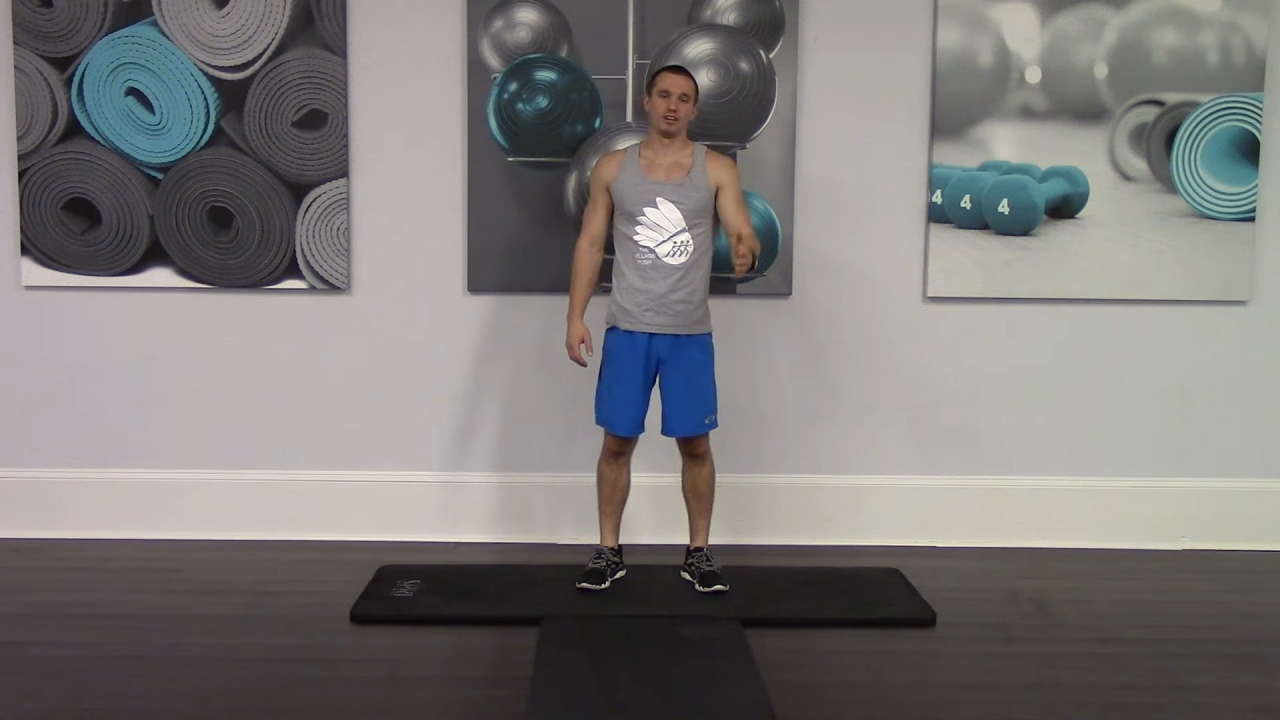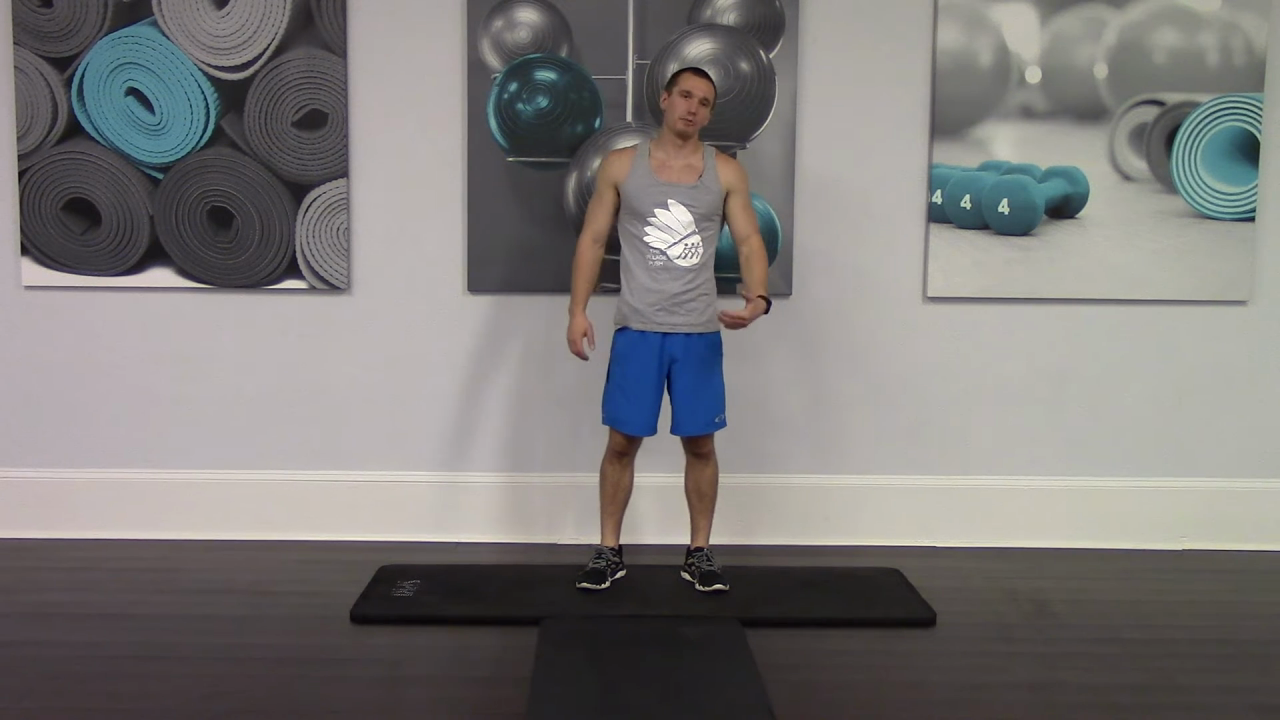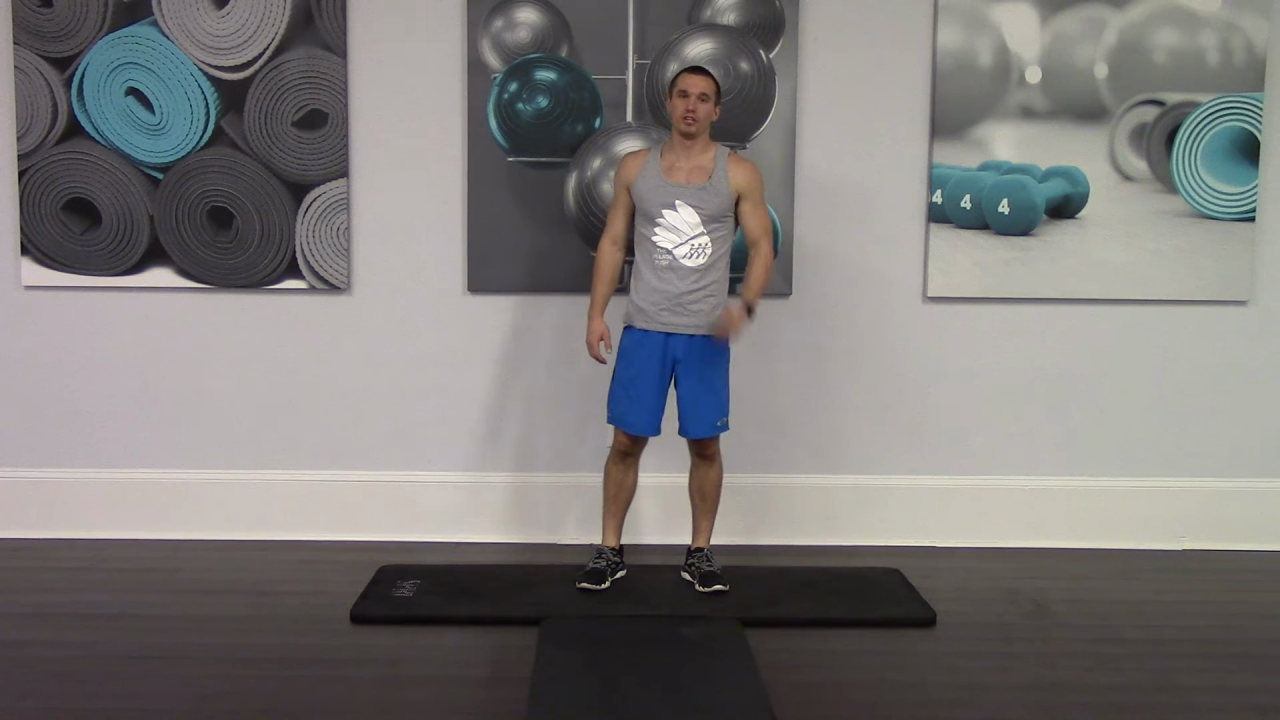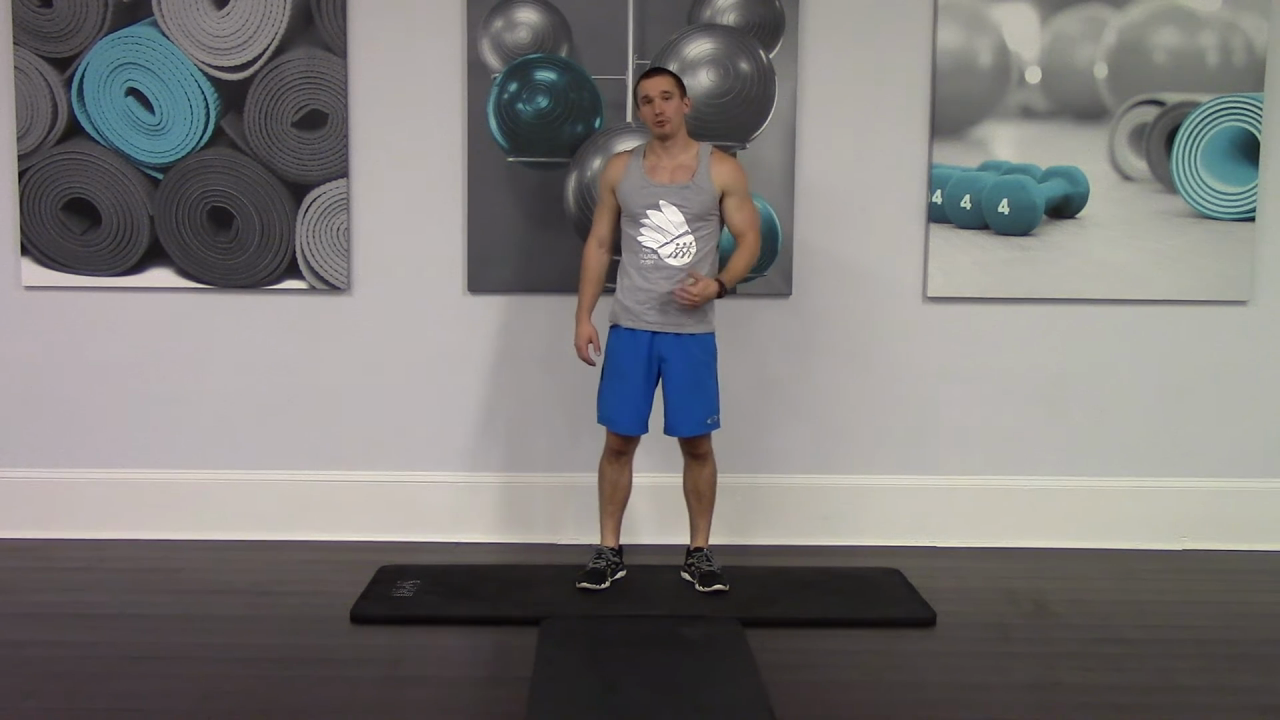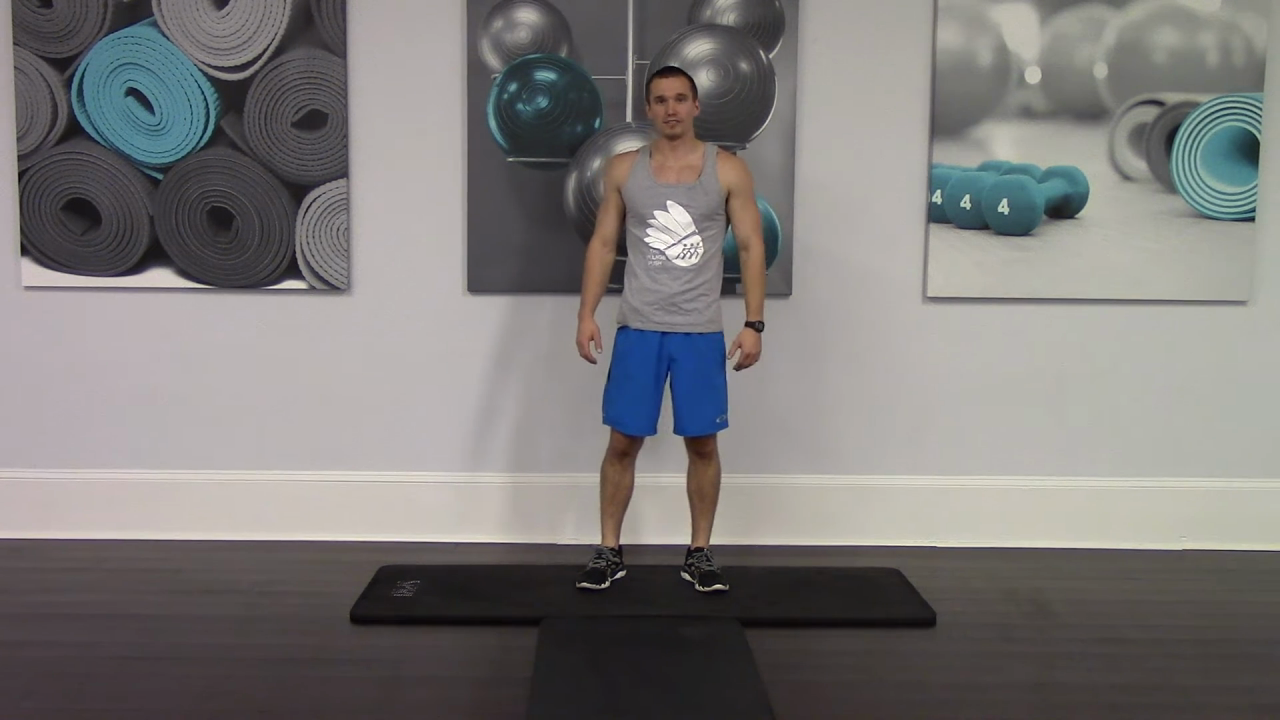
dt=1s
person 1, frame 1
left shoulder: (718, 168)
right shoulder: (611, 167)
left elbow: (745, 236)
right elbow: (590, 243)
left wrist: (747, 250)
right wrist: (576, 315)
left hip: (690, 331)
right hip: (626, 329)
left knee: (695, 443)
right knee: (617, 441)
left ankle: (698, 553)
right ankle: (608, 550)
person 1, frame 2
left shoulder: (727, 171)
right shoulder: (620, 165)
left elbow: (749, 242)
right elbow: (592, 239)
left wrist: (757, 299)
right wrist: (577, 309)
left hip: (699, 332)
right hip: (637, 329)
left knee: (700, 443)
right knee: (622, 441)
left ankle: (699, 552)
right ankle: (609, 550)
person 1, frame 3
left shoulder: (739, 172)
right shoulder: (634, 167)
left elbow: (761, 246)
right elbow: (612, 242)
left wrist: (745, 305)
right wrist: (596, 315)
left hip: (706, 333)
right hip: (643, 328)
left knee: (705, 444)
right knee: (627, 441)
left ankle: (699, 552)
right ankle: (610, 550)
person 1, frame 4
left shoulder: (722, 169)
right shoulder: (618, 168)
left elbow: (749, 238)
right elbow: (598, 244)
left wrist: (718, 284)
right wrist: (584, 316)
left hip: (692, 331)
right hip: (629, 328)
left knee: (697, 443)
right knee: (619, 440)
left ankle: (698, 552)
right ankle: (608, 551)
person 1, frame 5
left shoulder: (728, 169)
right shoulder: (623, 169)
left elbow: (751, 246)
right elbow: (602, 244)
left wrist: (754, 323)
right wrist: (586, 315)
left hip: (701, 332)
right hip: (637, 329)
left knee: (702, 443)
right knee: (623, 441)
left ankle: (698, 552)
right ankle: (608, 551)
